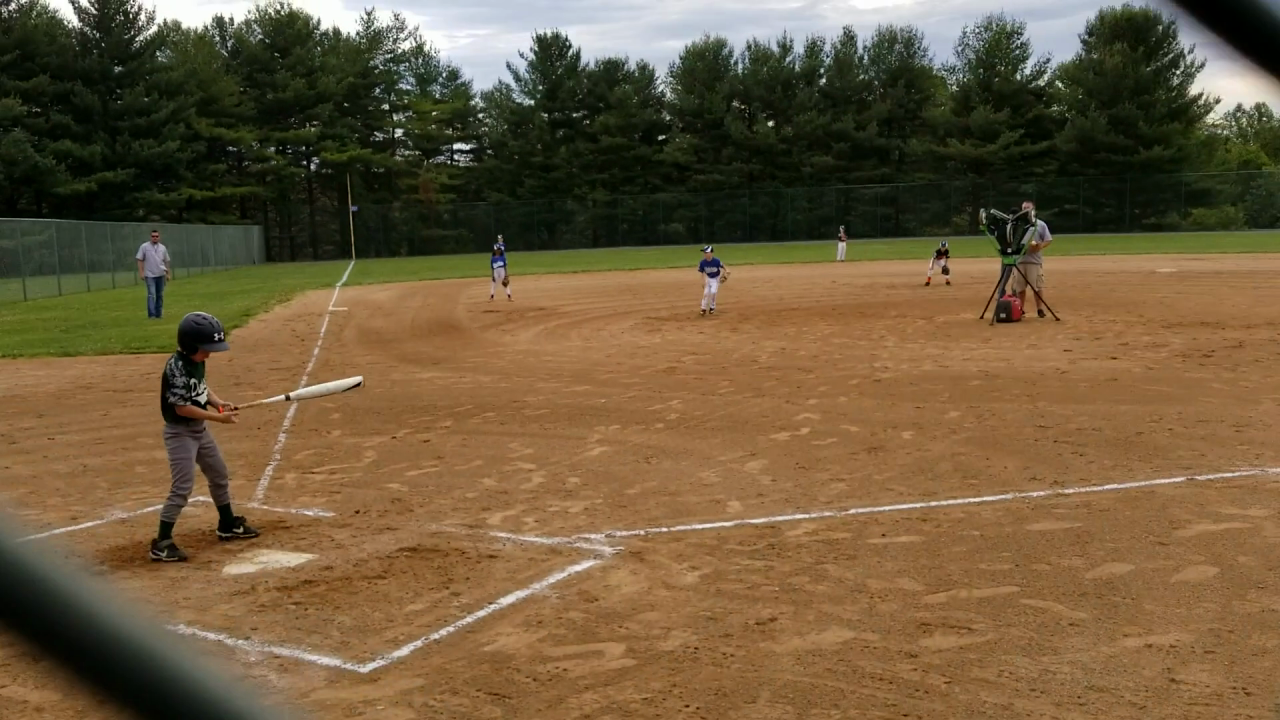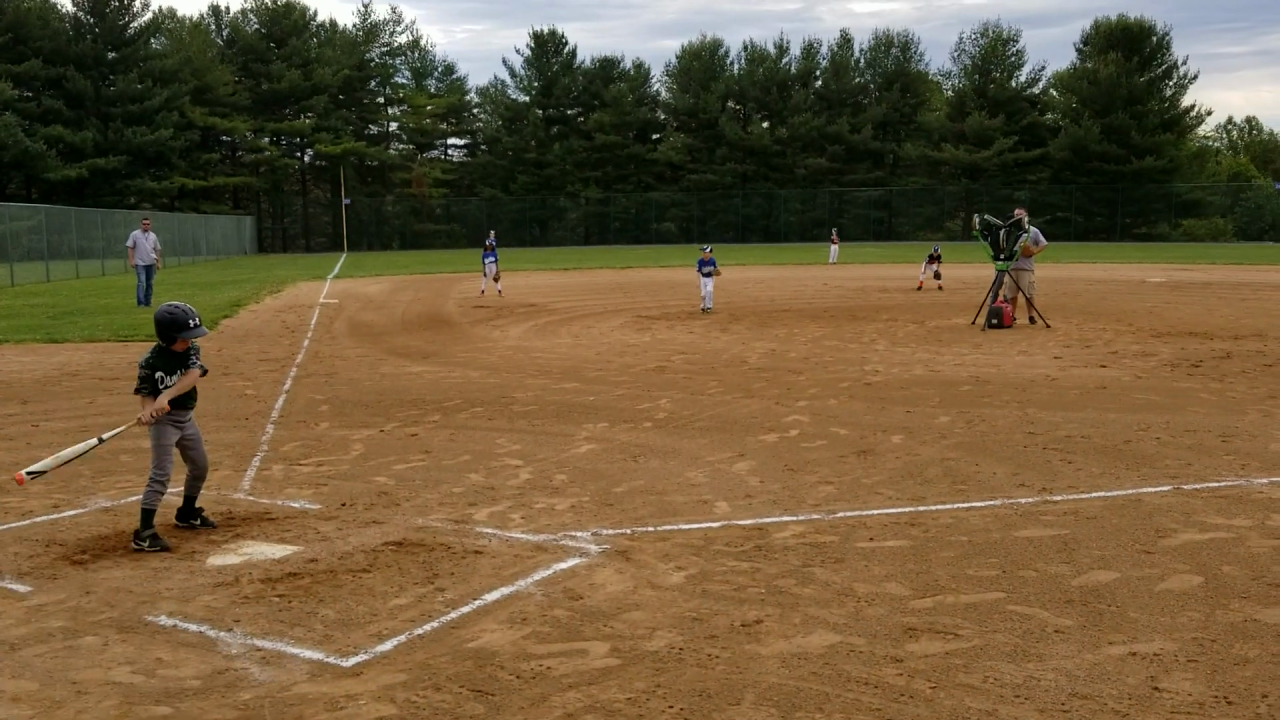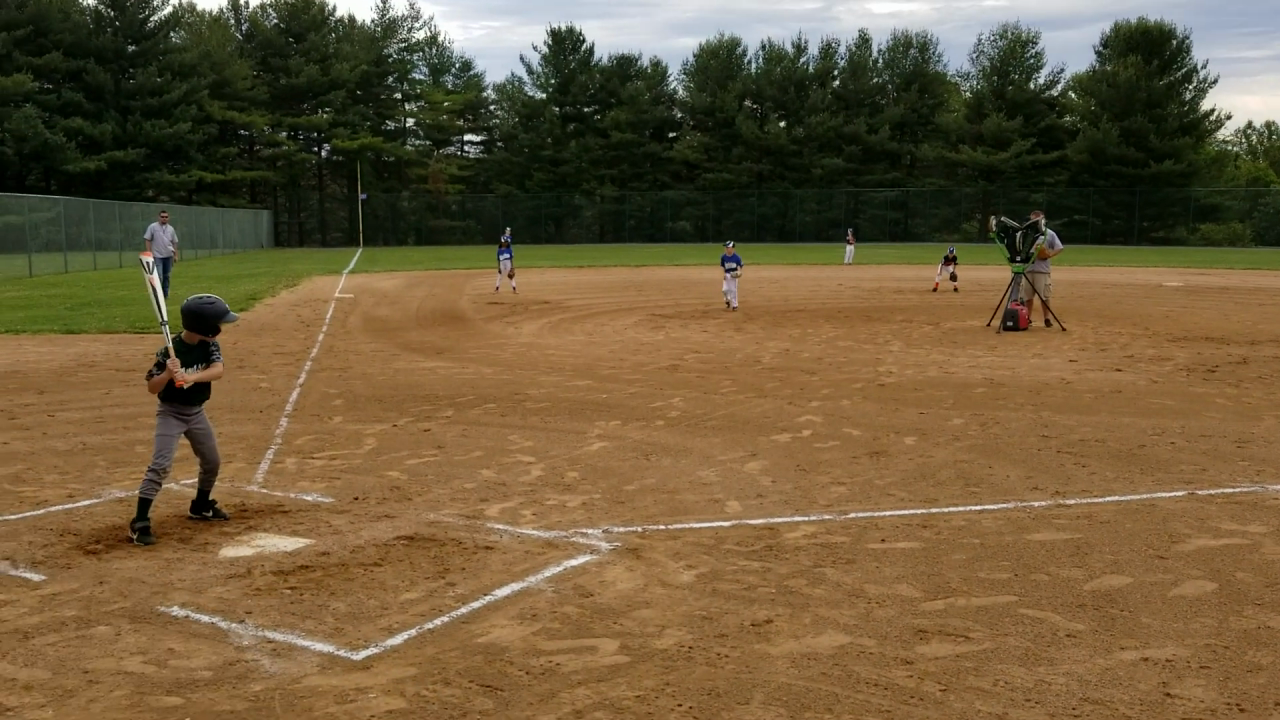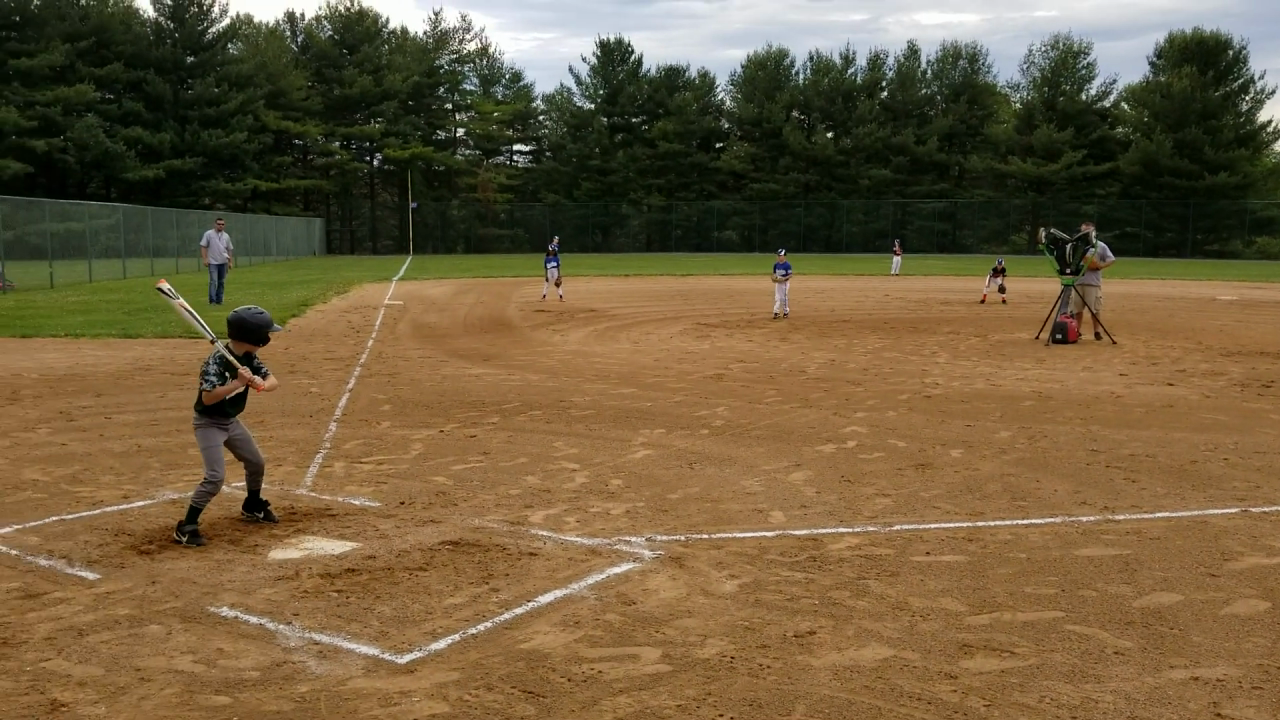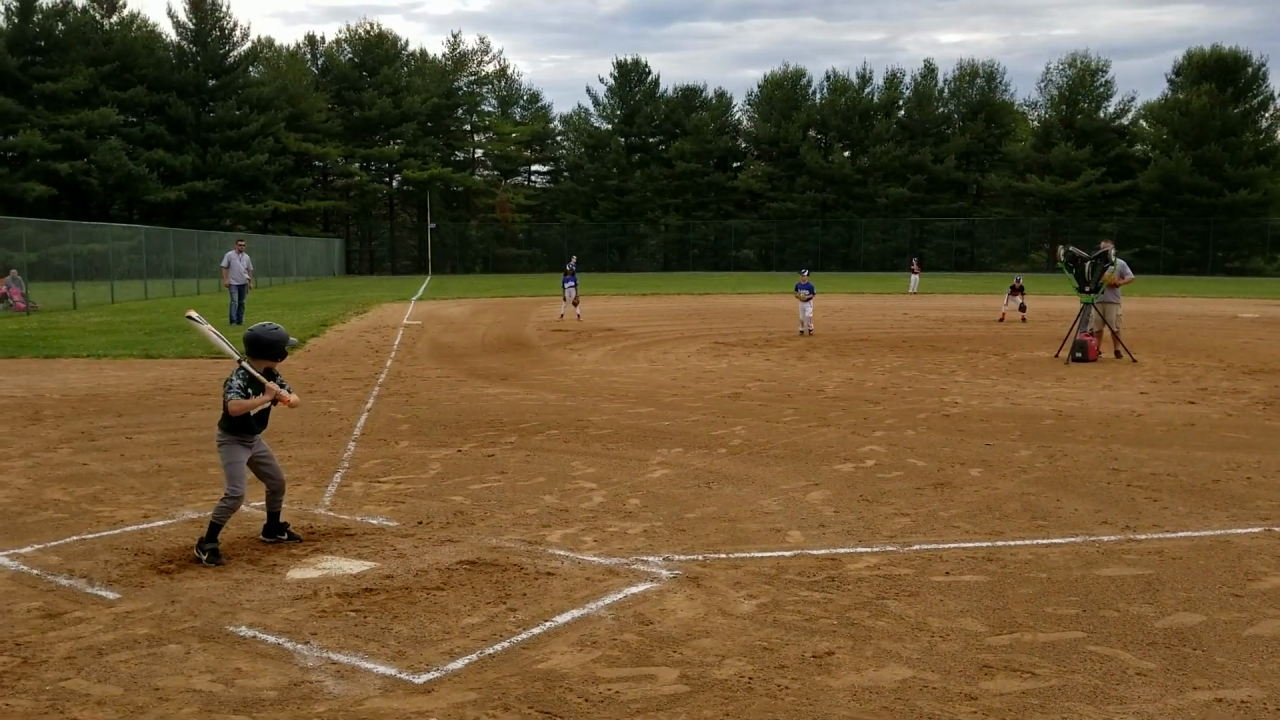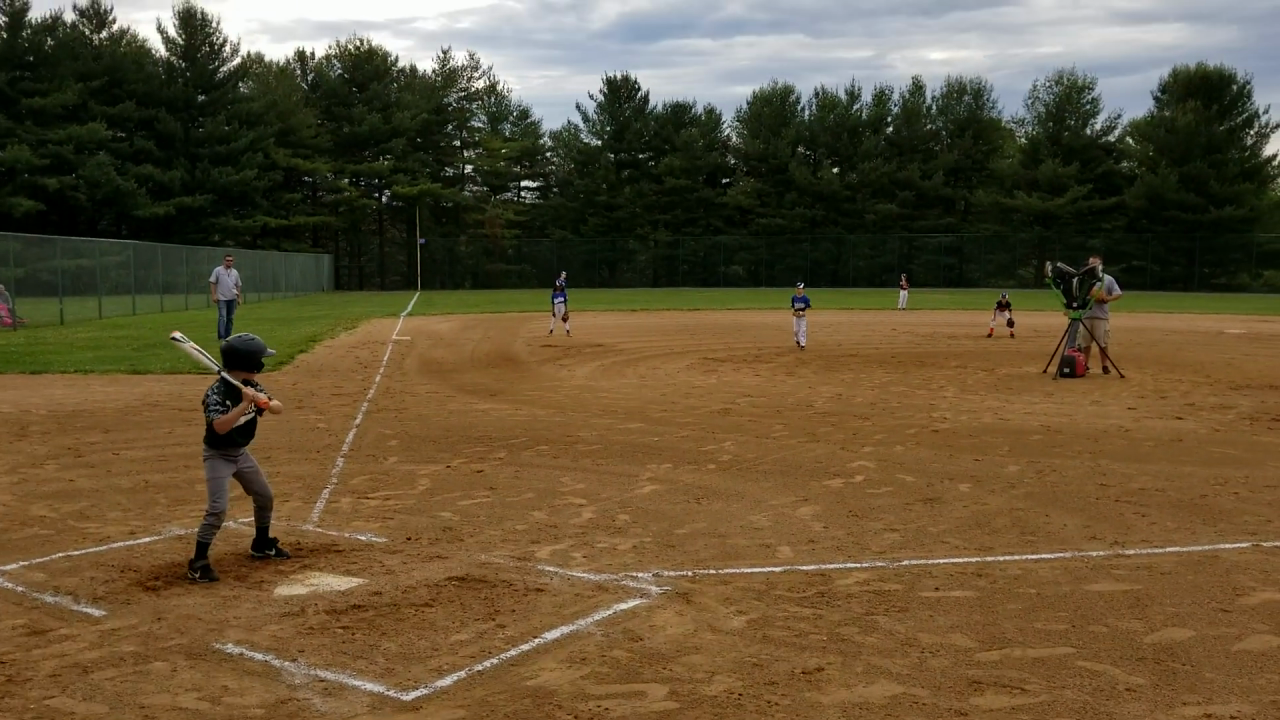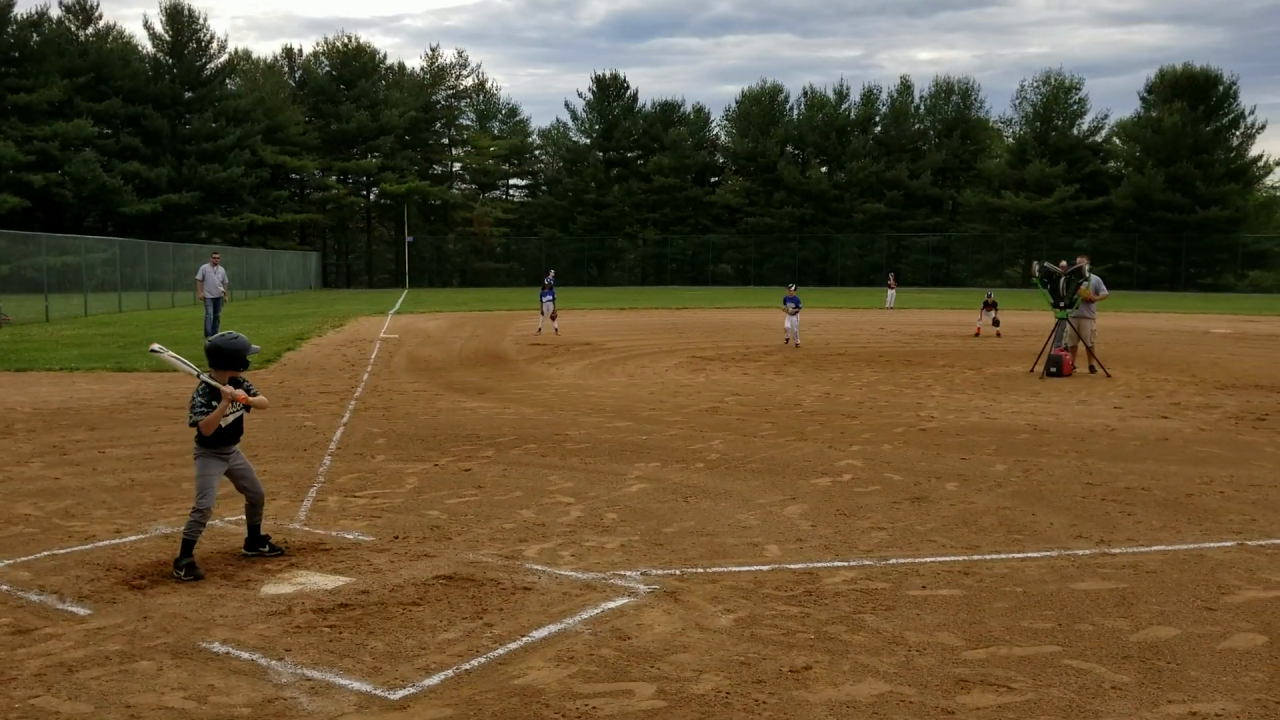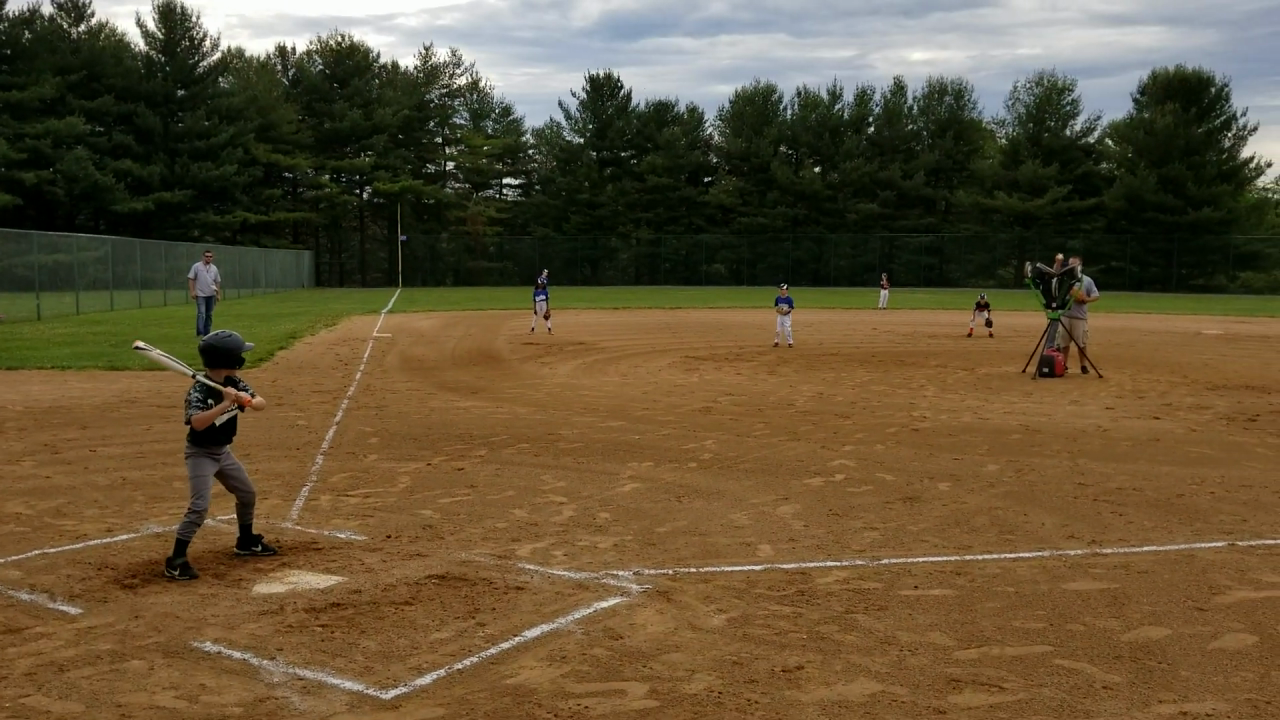
dt=0.3s
person 1, frame 1
left shoulder: (197, 361)
right shoulder: (176, 368)
right elbow: (181, 407)
left wrist: (217, 403)
right wrist: (218, 417)
left hip: (200, 429)
right hip: (180, 432)
left knee: (219, 475)
right knee: (182, 487)
left ankle: (228, 526)
right ankle: (162, 543)
person 1, frame 2
left shoulder: (191, 349)
right shoulder: (151, 360)
left elbow: (193, 375)
right elbow: (144, 395)
left wrist: (166, 397)
right wrist: (146, 411)
left hip: (186, 418)
right hip: (163, 421)
left knee: (200, 467)
right knee: (161, 474)
left ankle: (187, 514)
right ankle: (144, 532)
person 1, frame 3
left shoulder: (210, 345)
right shoulder: (170, 351)
left elbow: (218, 370)
right elbow: (152, 388)
left wrist: (191, 376)
right wrist: (168, 374)
left hip: (196, 412)
right hip: (170, 413)
left knee: (212, 461)
right knee: (160, 465)
left ankle: (201, 506)
right ankle: (139, 522)
person 1, frame 4
left shoulder: (249, 358)
right shoulder: (216, 362)
left elbow: (274, 381)
right elbow: (207, 399)
left wrist: (262, 384)
right wrist: (238, 383)
left hip: (231, 421)
right hip: (208, 423)
left knee: (256, 462)
right knee: (215, 476)
left ankle: (253, 505)
right ankle: (186, 526)
person 1, frame 5
left shoulder: (271, 374)
right shoulder: (239, 378)
left elbow: (296, 400)
right elbow: (233, 408)
left wrist: (287, 397)
right wrist: (265, 397)
left hip: (254, 439)
right hip: (232, 441)
left knee: (277, 482)
right knee: (236, 493)
left ankle: (273, 529)
right ankle: (207, 544)
person 1, frame 6
left shoulder: (250, 386)
right shoulder: (216, 392)
left elbow: (278, 408)
right elbow: (220, 427)
left wrist: (265, 401)
right wrist: (244, 404)
left hip: (241, 453)
right hip: (218, 456)
left knee: (265, 497)
right knee: (218, 509)
left ankle: (262, 544)
right ankle: (198, 562)
person 1, frame 7
left shoulder: (238, 383)
right shoulder: (203, 393)
left elbow: (264, 402)
right elbow: (205, 429)
left wrist: (246, 399)
right wrist: (225, 403)
left hip: (233, 451)
right hip: (209, 454)
left knee: (256, 495)
right knee: (203, 507)
left ankle: (255, 542)
right ankle: (183, 561)
person 1, frame 8
left shoulder: (233, 383)
right shoulder: (198, 391)
left elbow: (261, 403)
right elbow: (197, 423)
left wrist: (248, 400)
right wrist: (225, 403)
left hip: (223, 452)
right hip: (200, 454)
left knee: (247, 494)
right knee: (199, 506)
left ankle: (246, 542)
right ankle: (176, 561)
